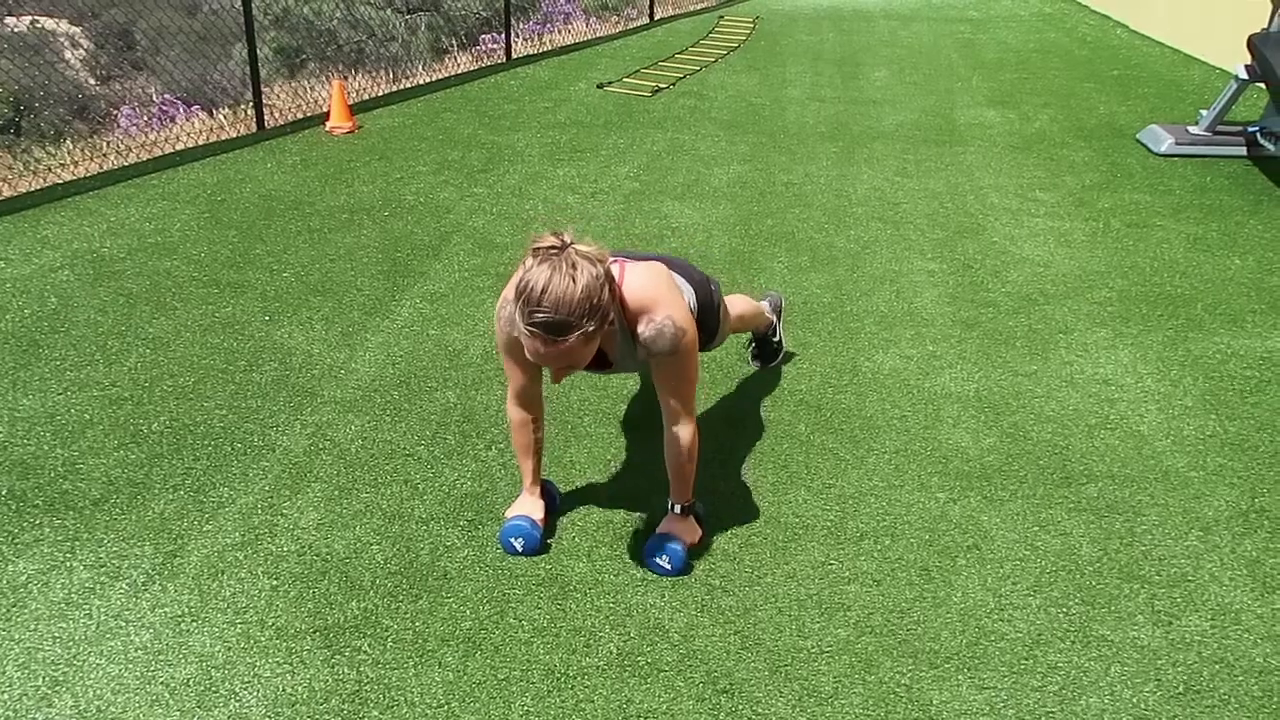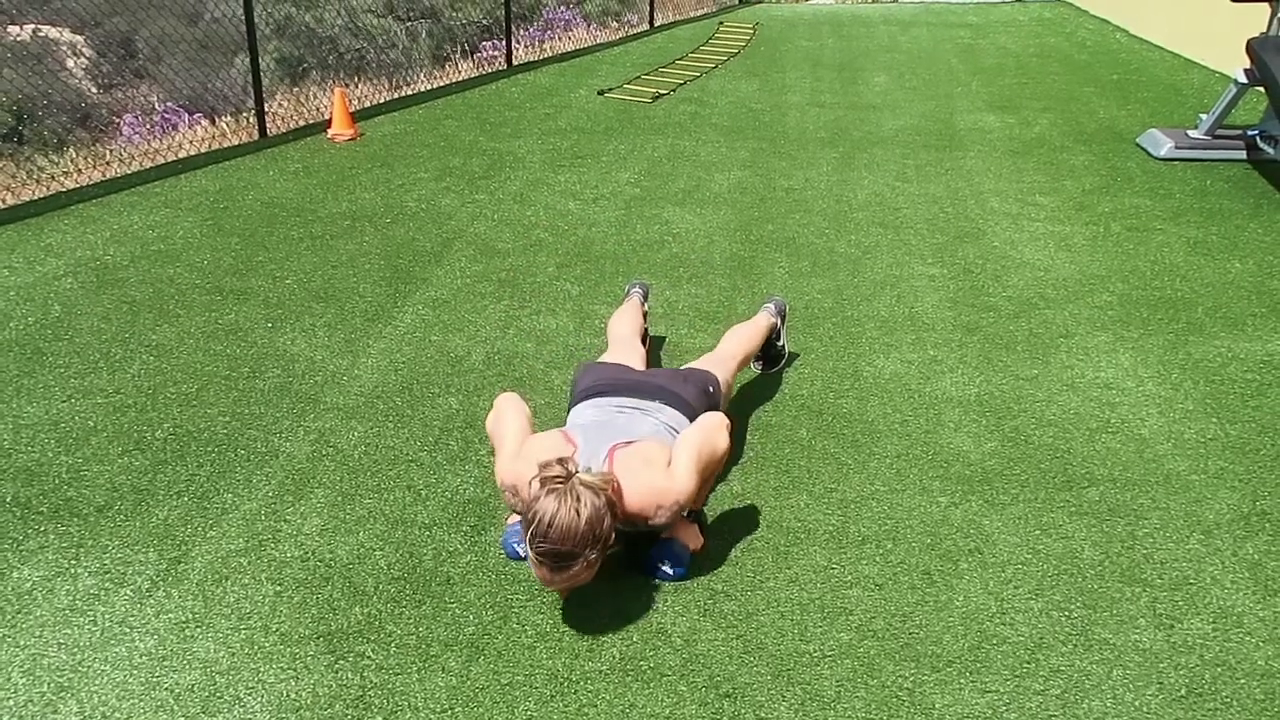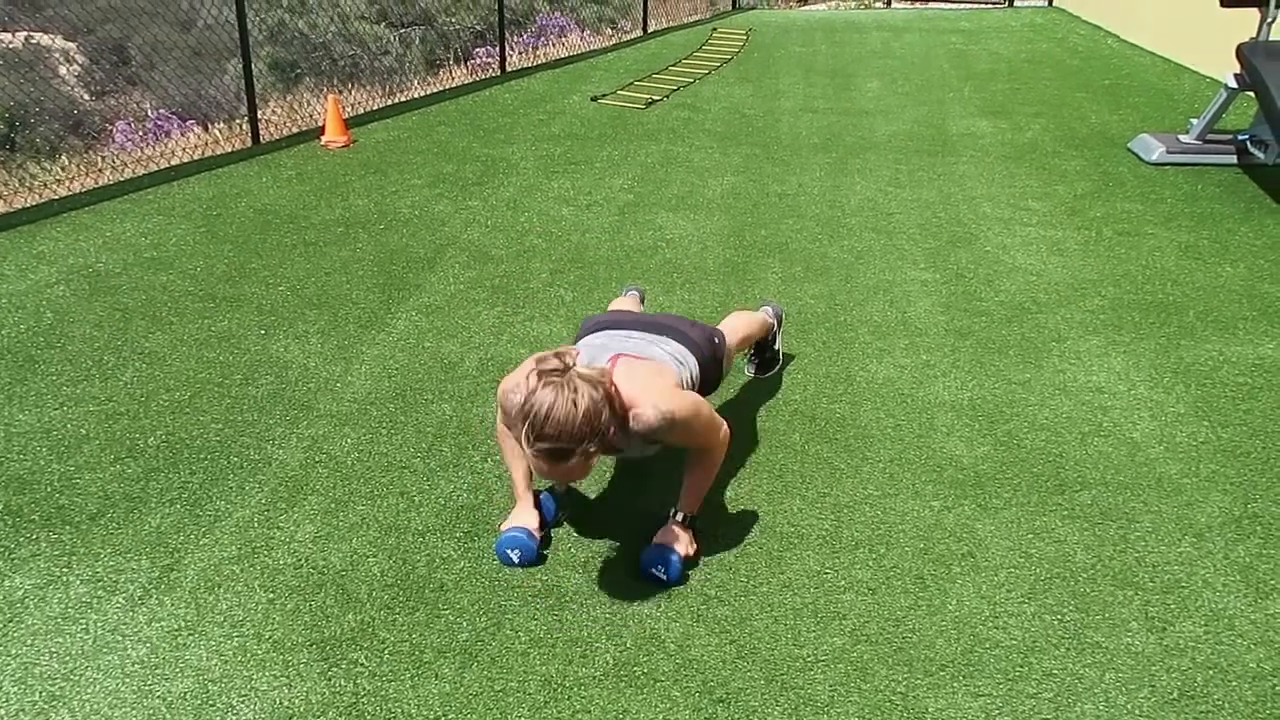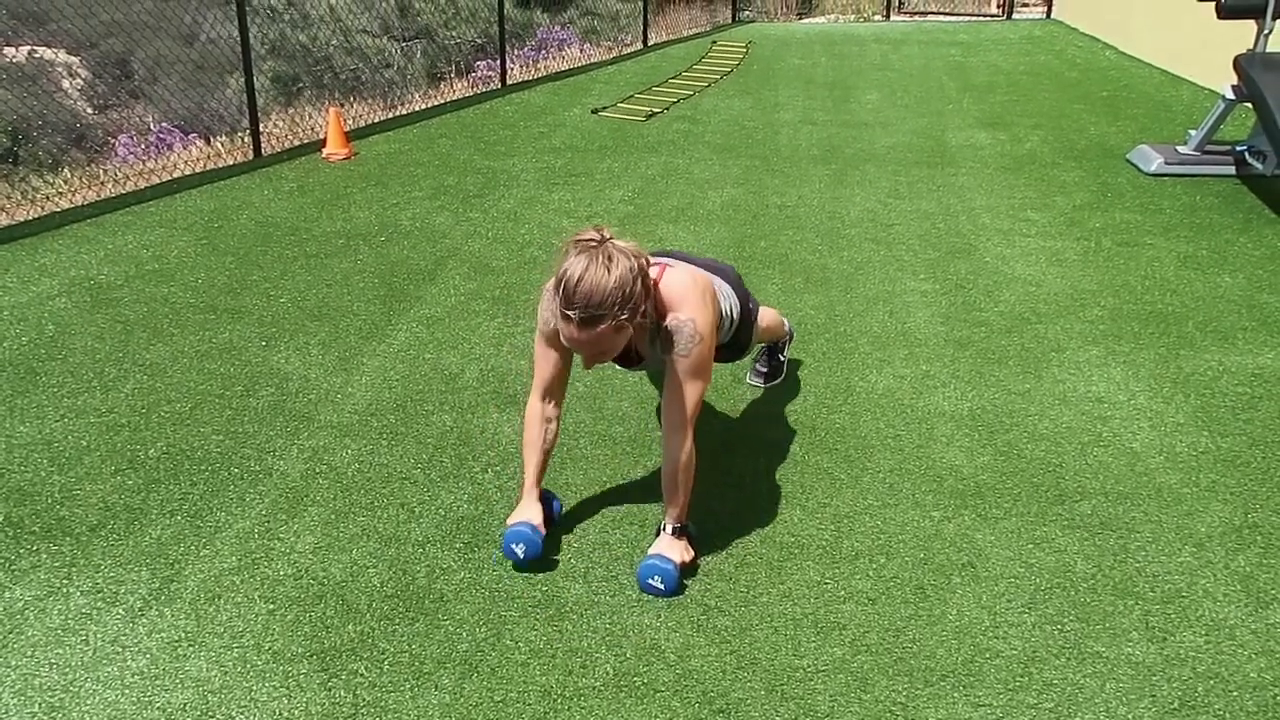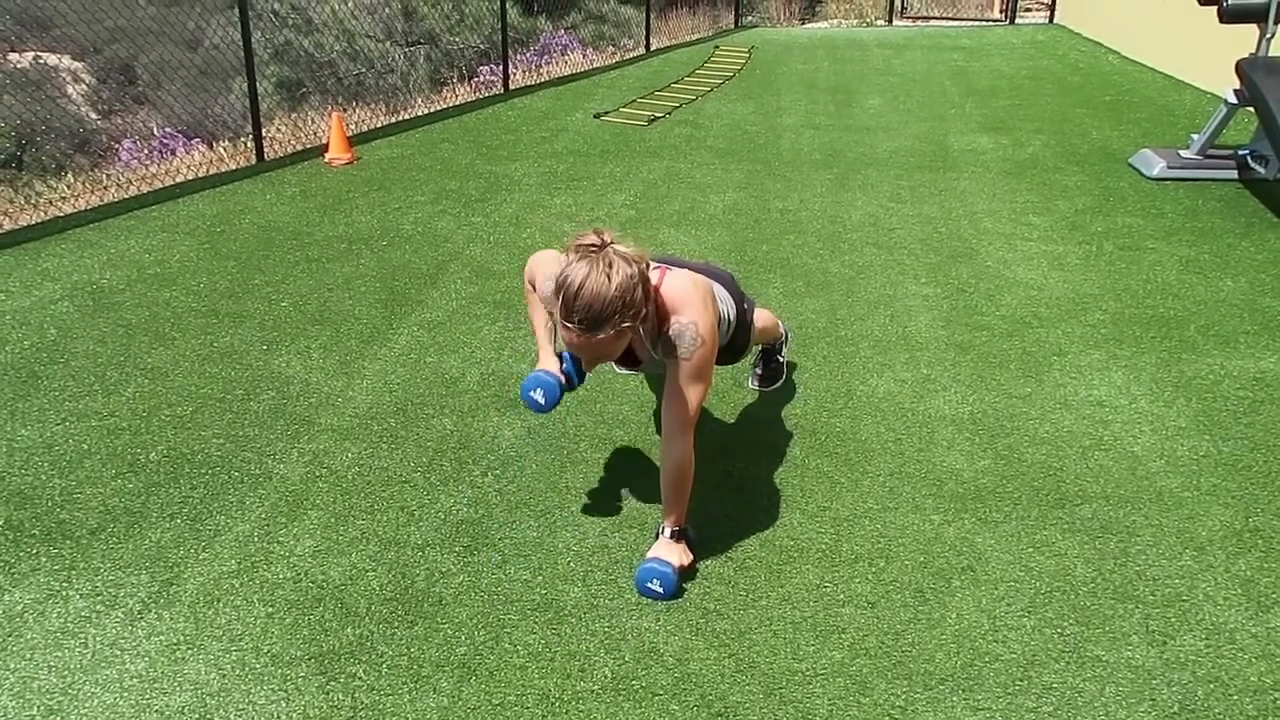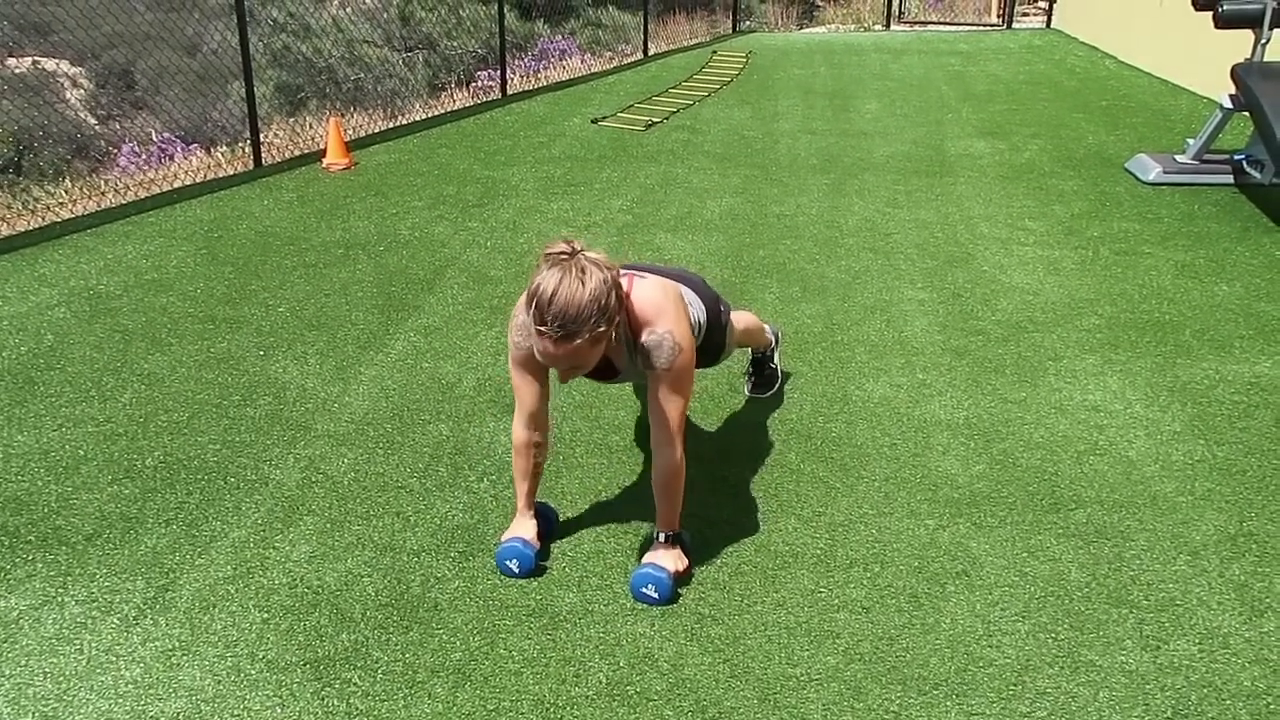
dt=0.7s
person 1, frame 1
left shoulder: (660, 319)
right shoulder: (514, 309)
left elbow: (680, 421)
right elbow: (523, 406)
left wrist: (680, 510)
right wrist: (530, 491)
left hip: (683, 285)
right hip: (617, 276)
left knee: (731, 314)
left ankle: (766, 318)
person 1, frame 2
left shoulder: (658, 500)
right shoulder: (521, 480)
left elbow: (718, 428)
right elbow: (506, 403)
left hip: (676, 402)
right hip: (599, 389)
left knee: (725, 359)
right knee: (622, 349)
left ankle: (769, 317)
right ankle: (636, 299)
person 1, frame 3
left shoulder: (654, 411)
right shoulder: (518, 390)
left elbow: (718, 438)
left wrist: (682, 521)
right wrist: (524, 503)
left hip: (678, 347)
right hip: (600, 331)
left knee: (726, 338)
left ankle: (766, 319)
right ankle: (632, 300)
person 1, frame 4
left shoulder: (685, 319)
right shoulder: (563, 298)
left elbow: (678, 435)
right elbow: (545, 399)
left wrist: (673, 532)
right wrist: (529, 497)
left hip: (723, 298)
left knee: (753, 328)
left ankle: (779, 332)
person 1, frame 5
left shoulder: (688, 324)
right shoulder: (559, 287)
left elbow: (677, 439)
right elbow: (534, 265)
left wrist: (672, 534)
right wrist: (547, 354)
left hip: (719, 302)
left knee: (751, 328)
left ankle: (775, 335)
person 1, frame 6
left shoulder: (661, 331)
right shoulder: (532, 318)
left elbow: (668, 447)
right elbow: (528, 425)
left wrist: (666, 539)
right wrist: (524, 515)
left hip: (693, 303)
left knee: (733, 330)
left ankle: (765, 341)
